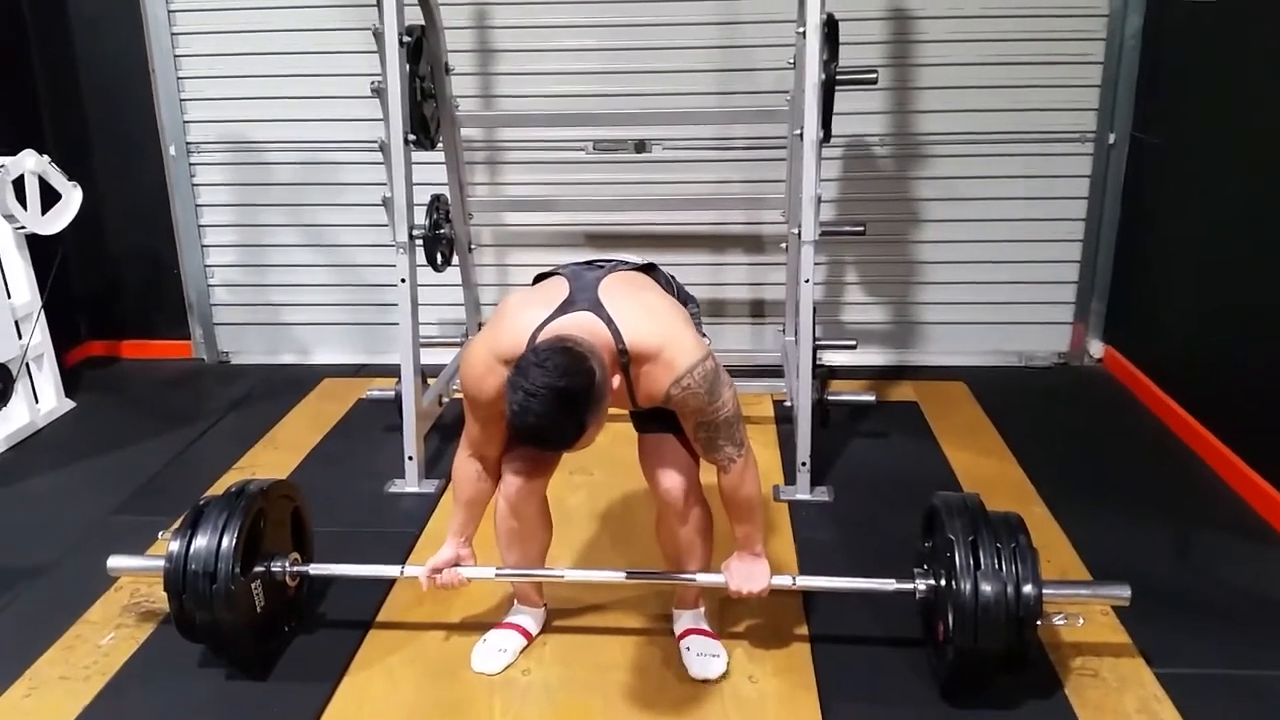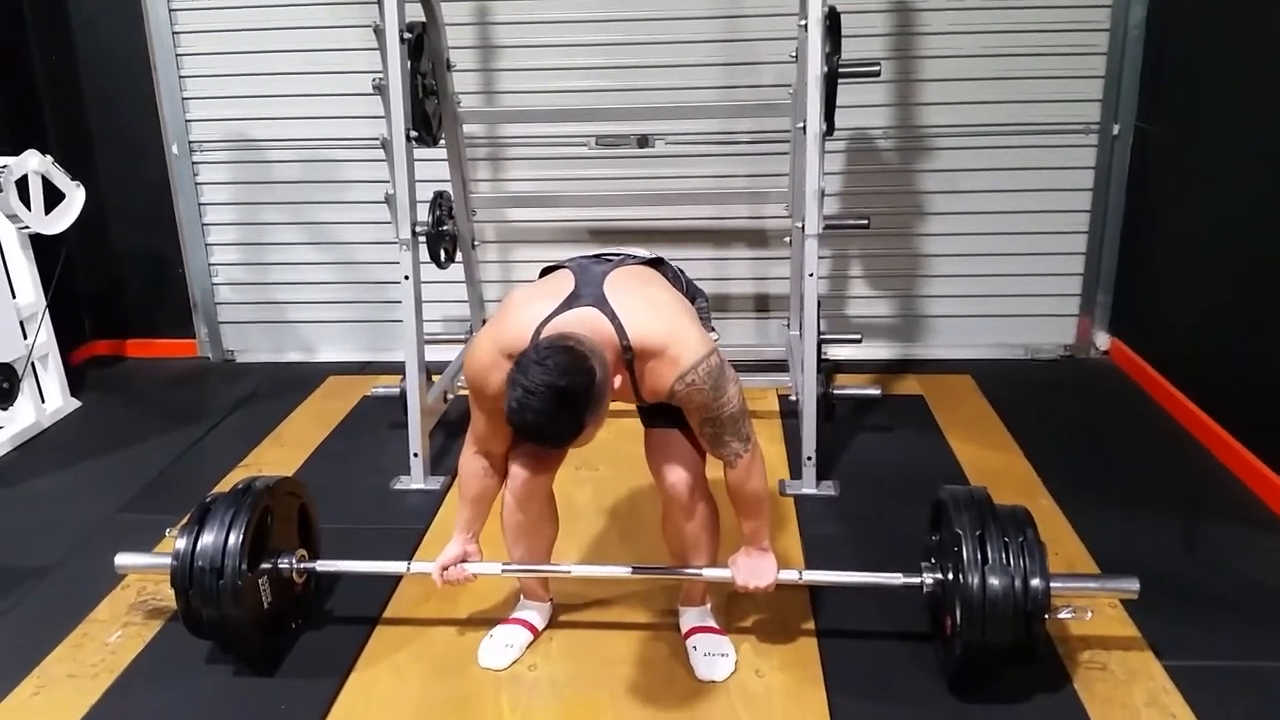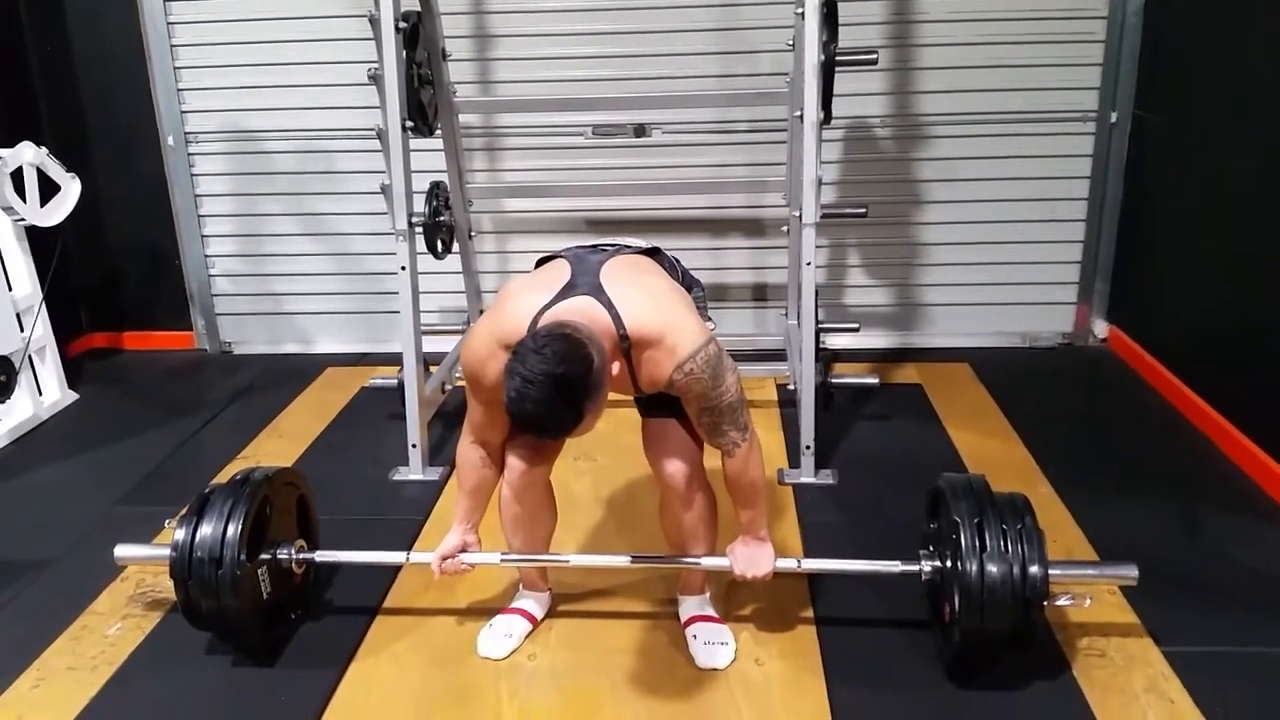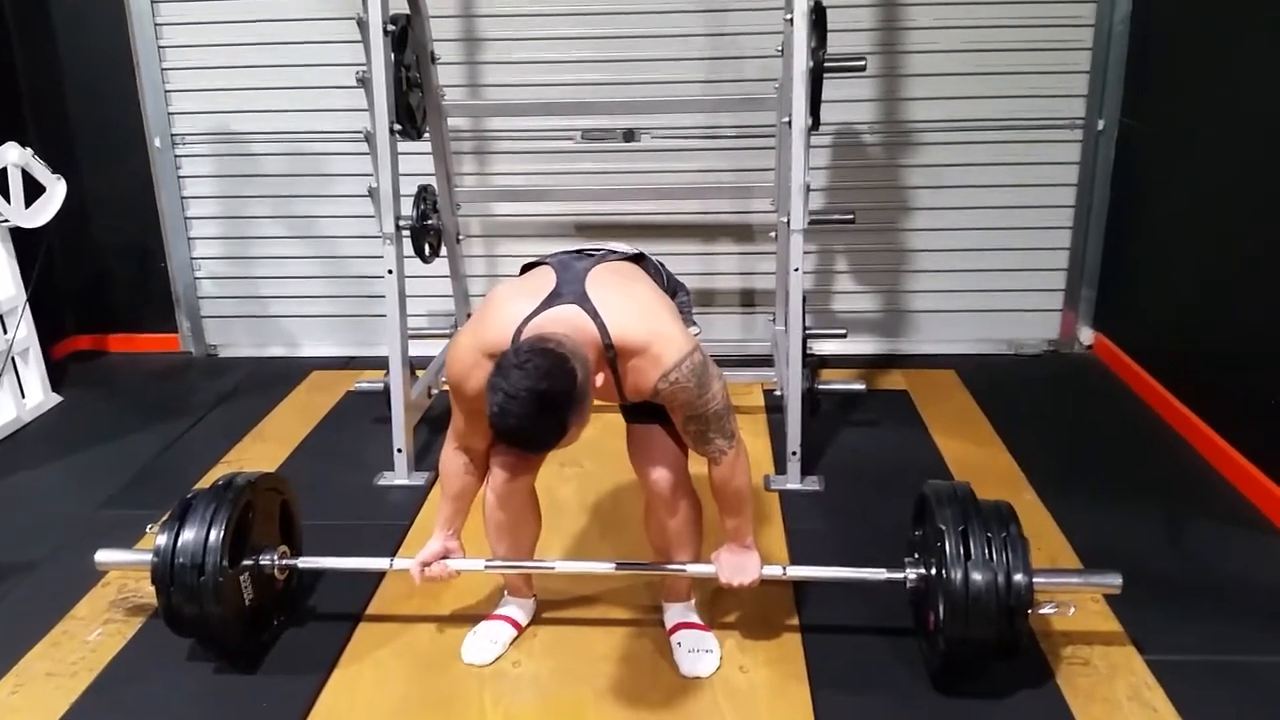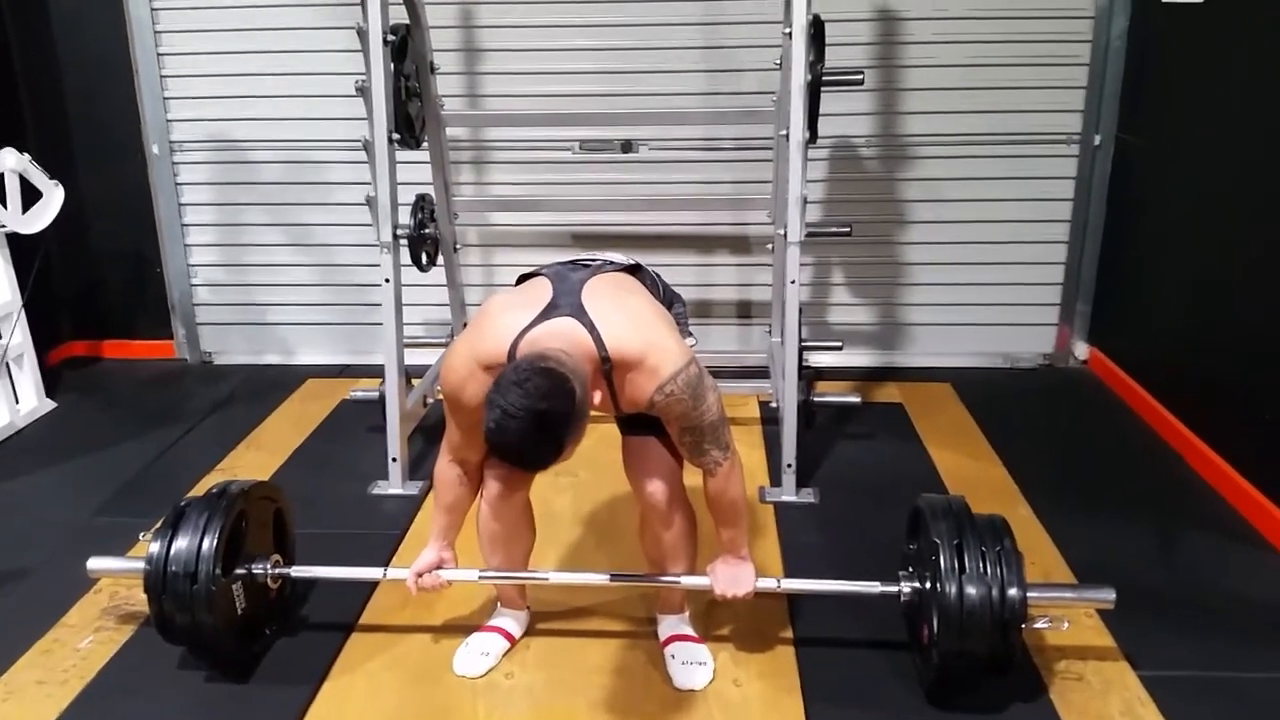
dt=0.3s
person 1, frame 1
left shoulder: (676, 362)
right shoulder: (490, 363)
left elbow: (733, 456)
right elbow: (478, 455)
left wrist: (749, 552)
right wrist: (458, 540)
left hip: (652, 344)
left knee: (676, 487)
right knee: (517, 480)
left ankle: (690, 612)
right ankle: (527, 608)
person 1, frame 2
left shoulder: (681, 357)
right shoulder: (494, 357)
left elbow: (739, 451)
right elbow: (485, 451)
left wrist: (757, 547)
right wrist: (464, 537)
left hip: (664, 332)
left knee: (683, 482)
right knee: (524, 473)
left ankle: (696, 607)
right ankle: (533, 603)
person 1, frame 3
left shoulder: (678, 348)
right shoulder: (491, 347)
left elbow: (736, 441)
right elbow: (482, 441)
left wrist: (754, 536)
right wrist: (464, 527)
left hip: (660, 320)
left knee: (680, 472)
right knee: (521, 464)
left ankle: (694, 597)
right ankle: (532, 592)
person 1, frame 4
left shoulder: (663, 355)
right shoulder: (476, 355)
left elbow: (723, 448)
right elbow: (466, 447)
left wrist: (740, 544)
right wrist: (446, 534)
left knee: (665, 478)
right knee: (506, 469)
left ankle: (680, 604)
right ankle: (517, 598)
person 1, frame 5
left shoulder: (659, 368)
right shoulder: (472, 366)
left elbow: (718, 460)
right elbow: (460, 458)
left wrist: (735, 555)
right wrist: (440, 543)
left hip: (644, 327)
left knee: (660, 490)
right knee: (499, 482)
left ankle: (674, 616)
right ankle: (509, 610)
